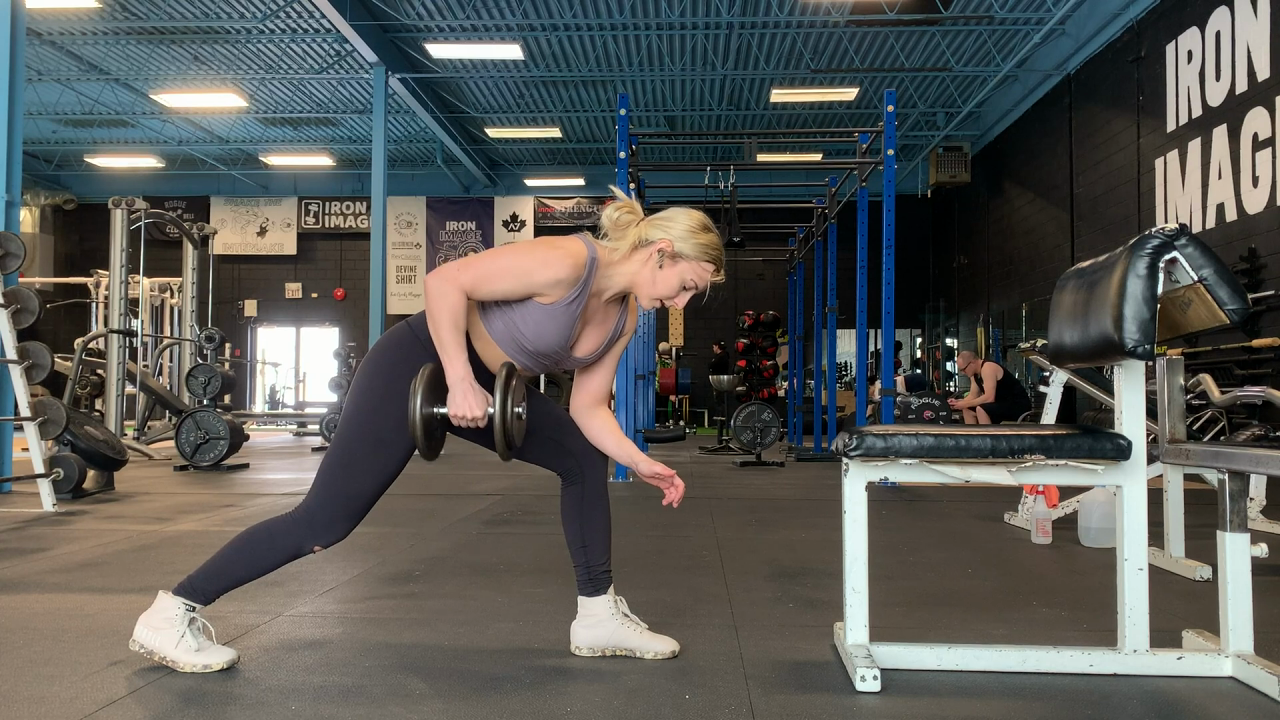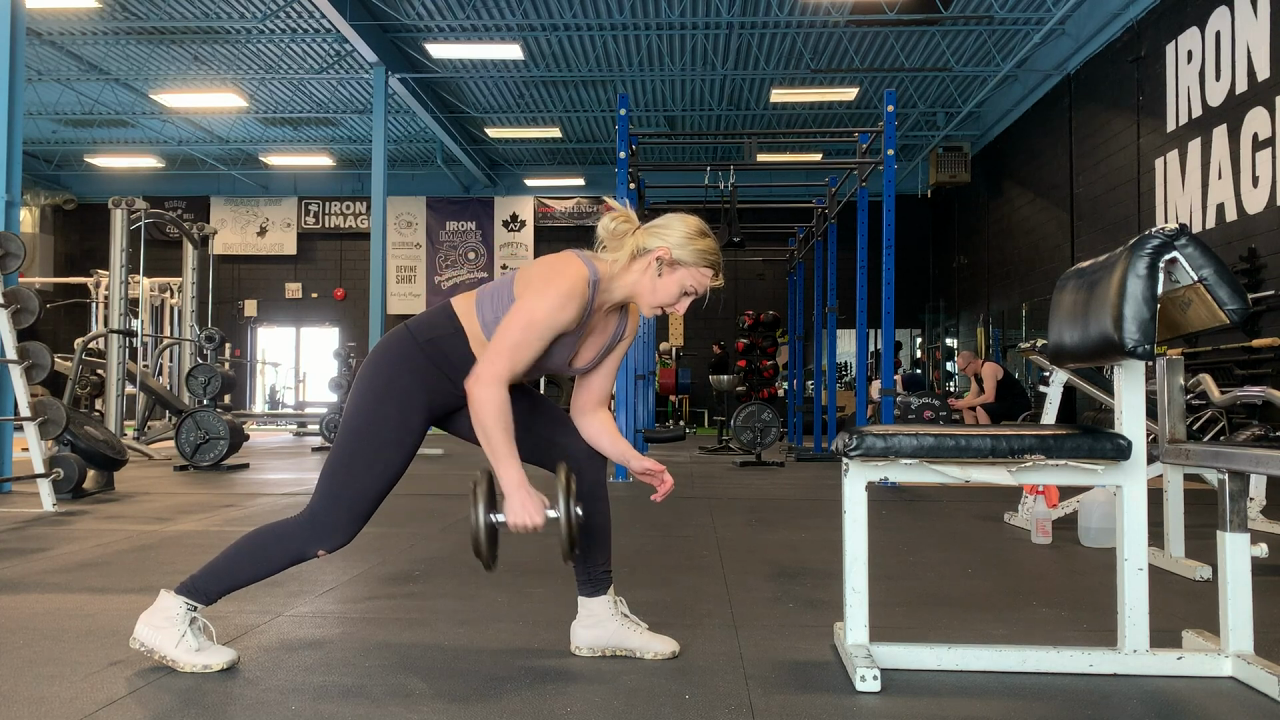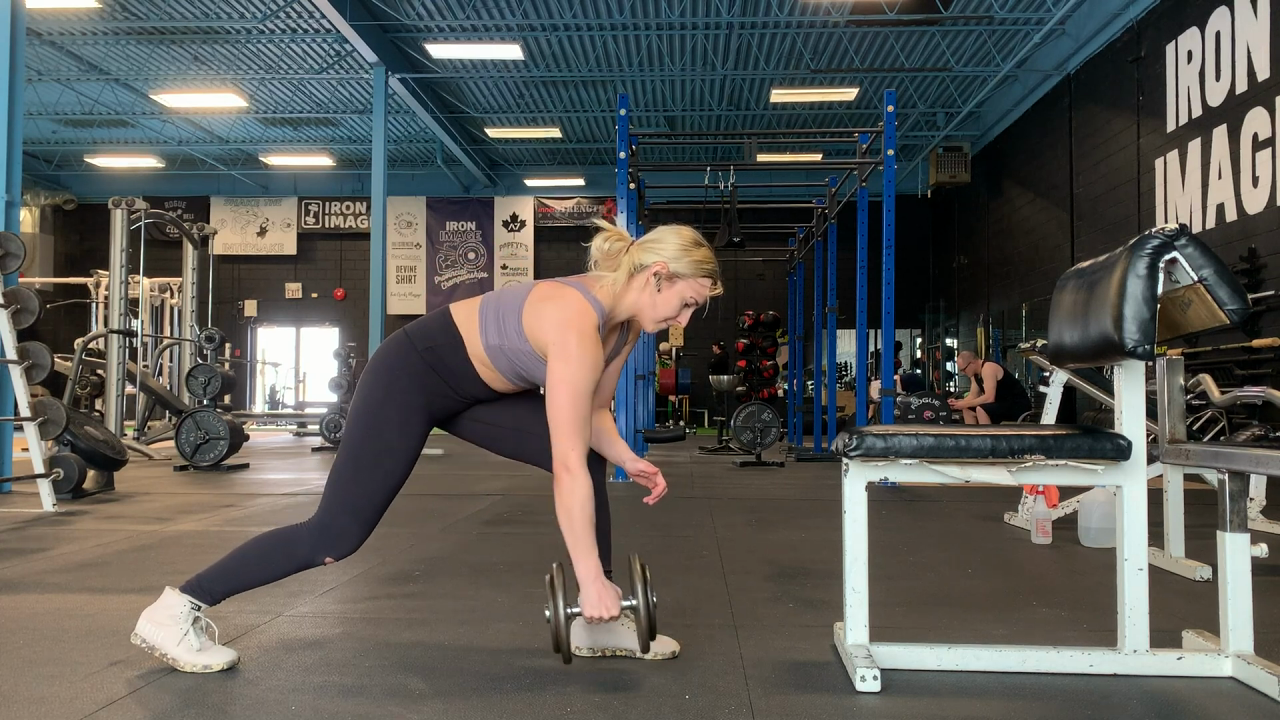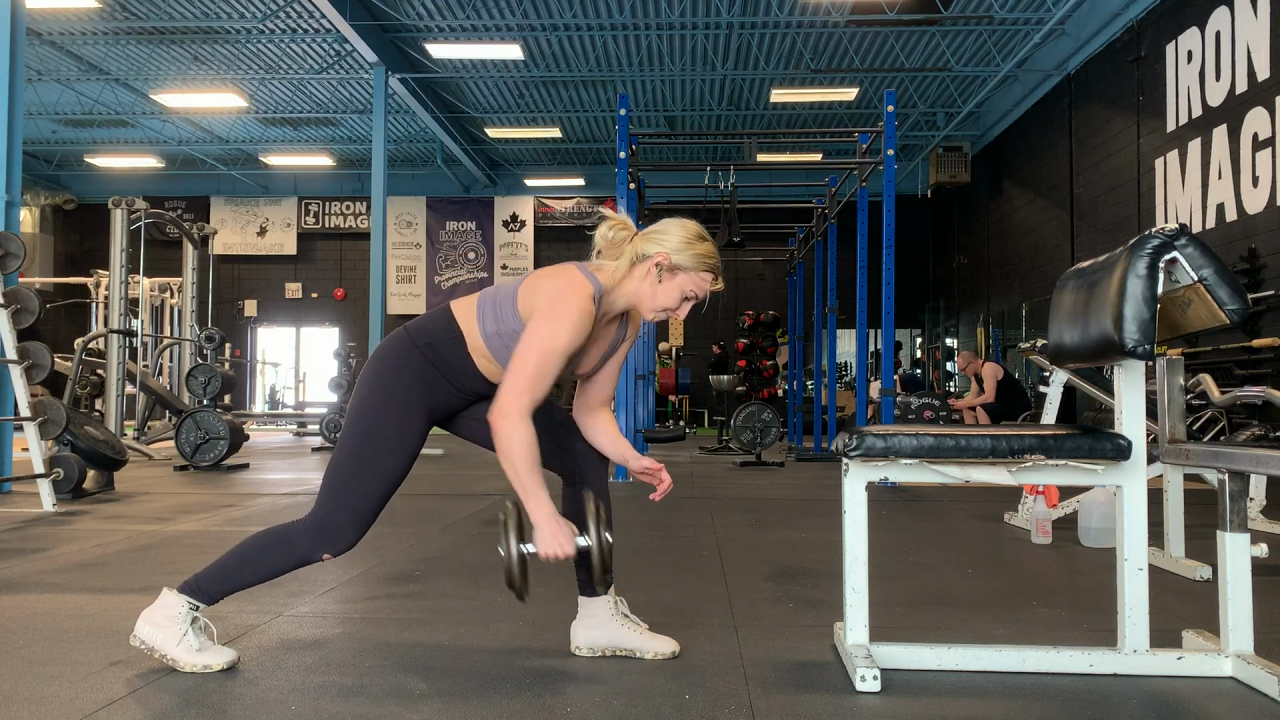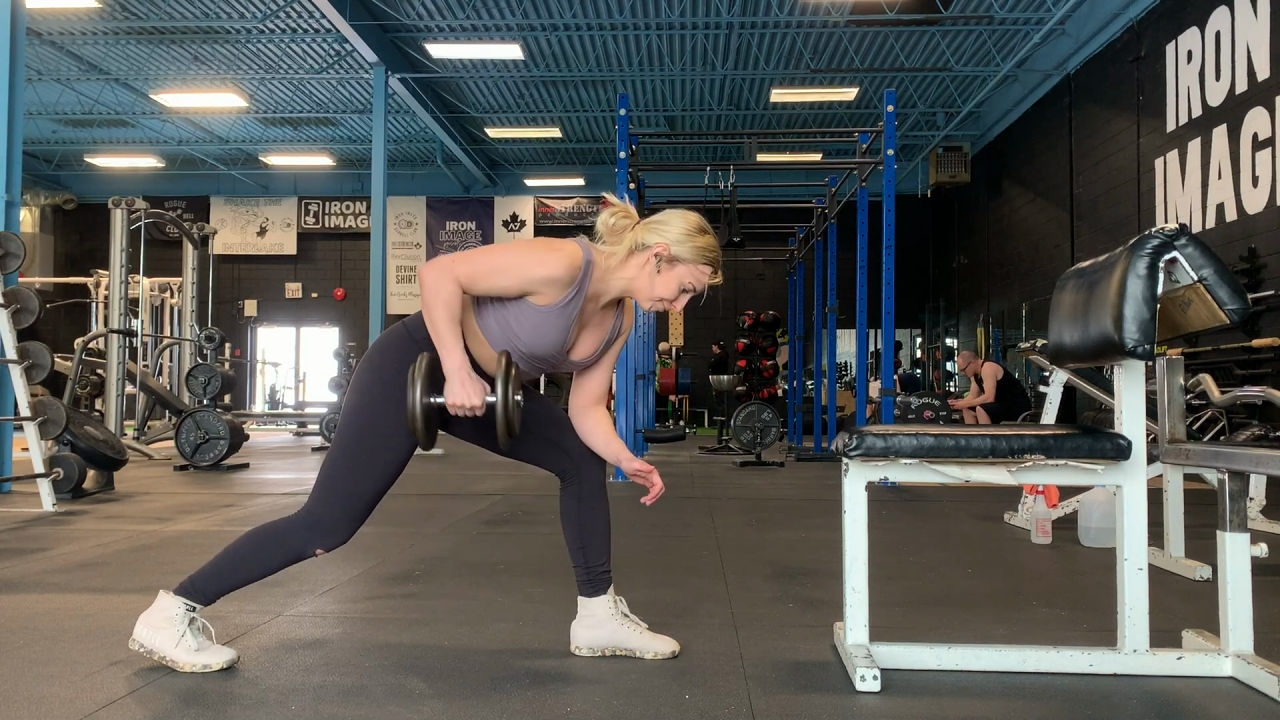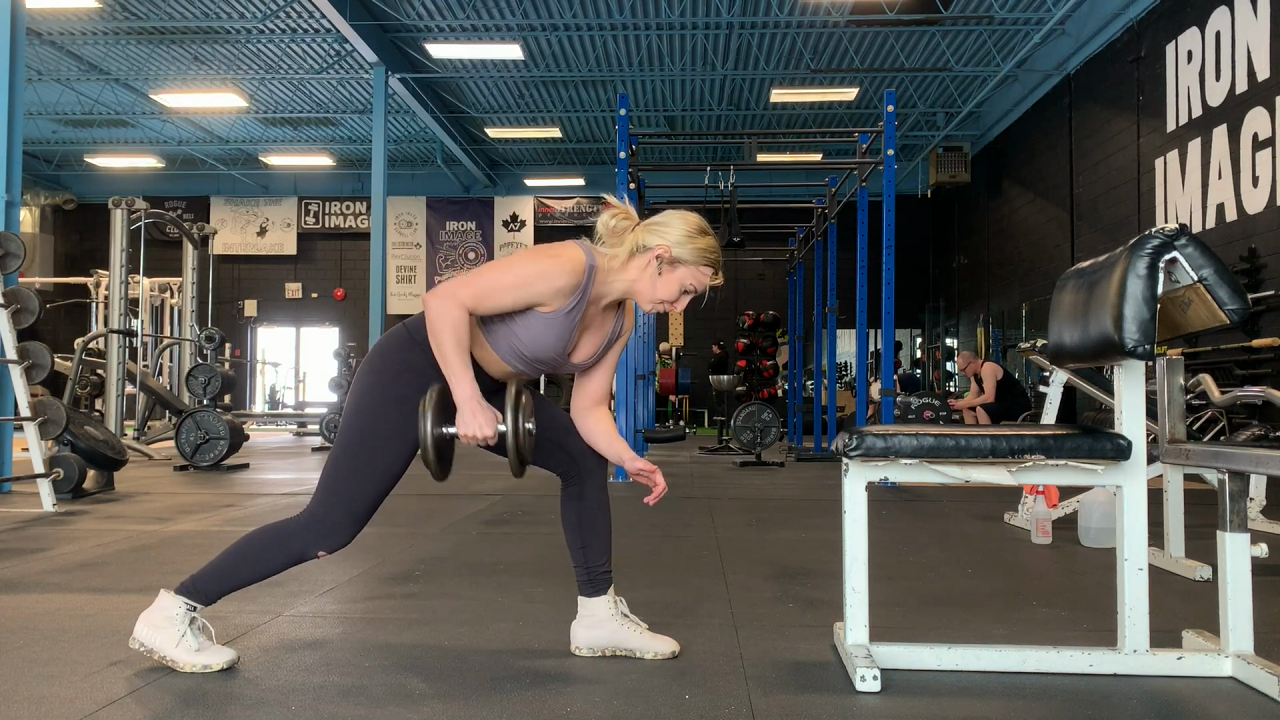
dt=0.4s
person 1, frame 1
left shoulder: (624, 315)
right shoulder: (566, 260)
left elbow: (589, 408)
right elbow: (444, 280)
left wrist: (639, 461)
right wrist: (459, 381)
left hip: (481, 382)
right hip: (417, 365)
left knee: (584, 460)
right knee: (325, 520)
left ankle: (598, 617)
right ankle: (170, 614)
person 1, frame 2
left shoulder: (626, 320)
right shoulder: (568, 282)
left elbow: (588, 410)
right elbow: (484, 382)
left wrist: (632, 459)
right wrist: (515, 488)
left hip: (476, 380)
right hip: (415, 368)
left knee: (585, 461)
right knee: (330, 525)
left ankle: (598, 617)
right ankle: (172, 613)
person 1, frame 3
left shoulder: (627, 324)
right shoulder: (577, 325)
left elbow: (591, 413)
right elbow: (564, 468)
left wrist: (629, 460)
right wrist: (590, 581)
left hip: (476, 387)
right hip: (411, 374)
left knee: (593, 461)
right knee: (337, 533)
left ankle: (597, 625)
right ankle: (174, 612)
person 1, frame 4
left shoulder: (626, 321)
right shoulder: (573, 299)
left elbow: (590, 410)
right elbow: (510, 417)
left wrist: (631, 458)
right wrist: (545, 520)
left hip: (474, 386)
right hip: (414, 371)
left knee: (588, 460)
right knee: (335, 528)
left ankle: (598, 617)
right ankle: (172, 612)
person 1, frame 5
left shoulder: (620, 317)
right shoulder: (562, 263)
left elbow: (586, 407)
right elbow: (439, 273)
left wrist: (625, 459)
right wrist: (457, 371)
left hip: (481, 383)
right hip: (413, 365)
left knee: (583, 461)
right knee: (328, 523)
left ankle: (598, 617)
right ankle: (170, 614)
person 1, frame 6
left shoulder: (622, 316)
right shoulder: (564, 268)
left elbow: (589, 407)
right elbow: (445, 299)
left wrist: (629, 459)
right wrist: (467, 400)
left hip: (480, 382)
right hip: (415, 366)
left knee: (585, 460)
right knee: (331, 525)
left ankle: (598, 617)
right ankle: (170, 612)
